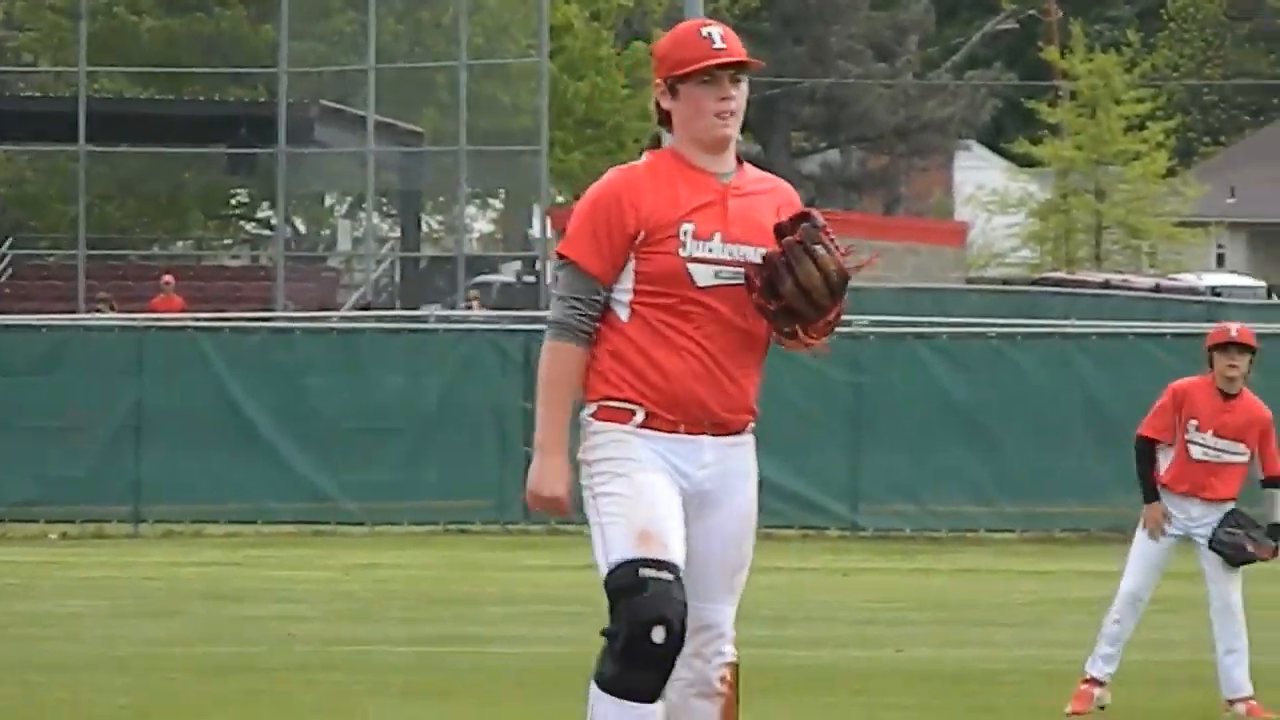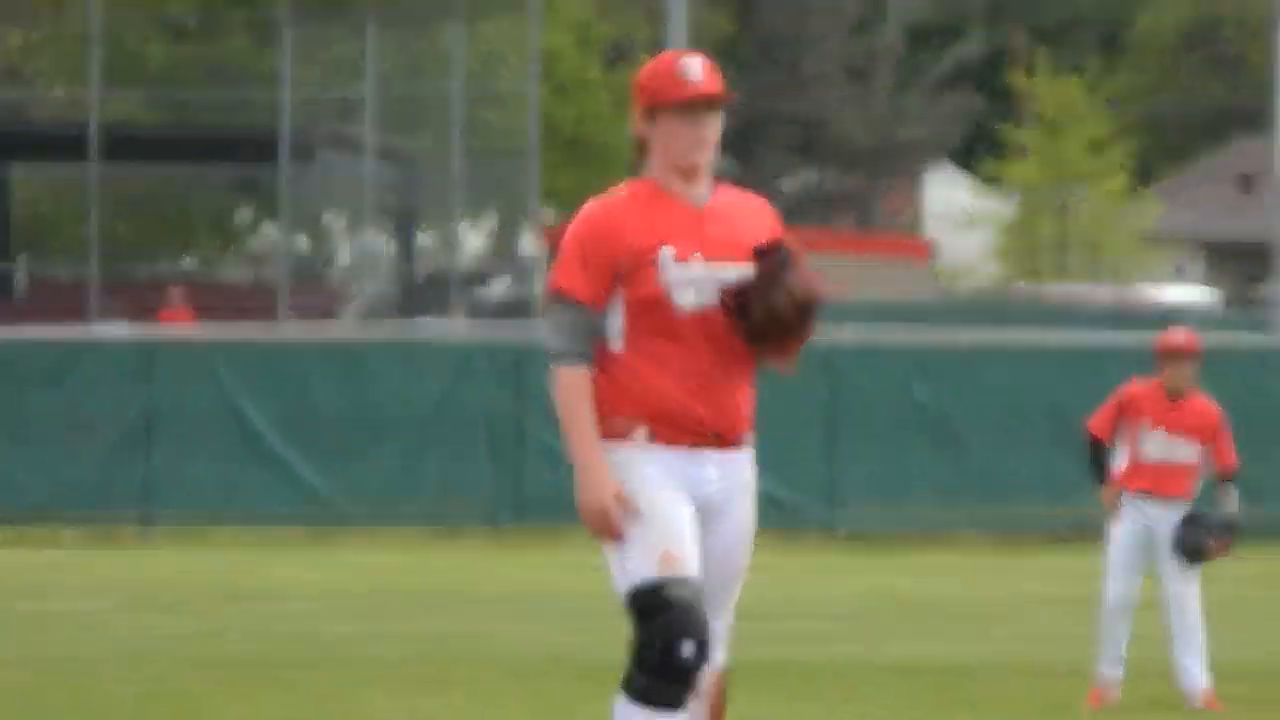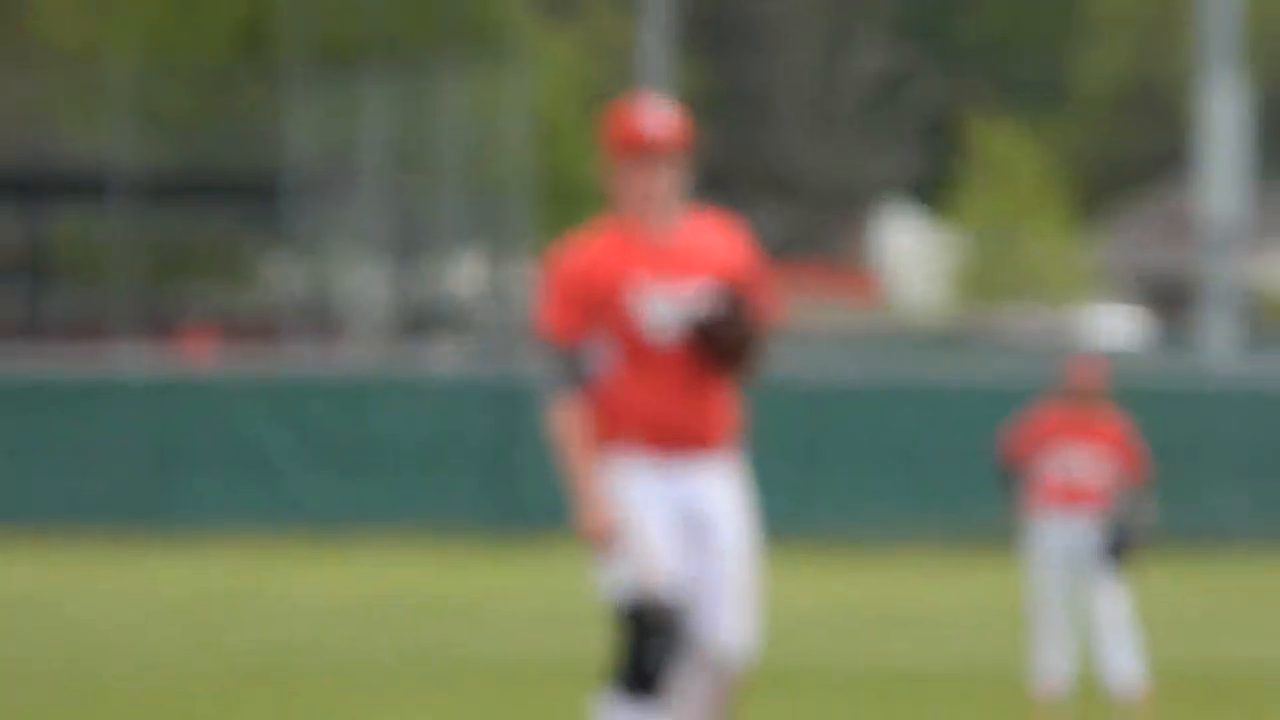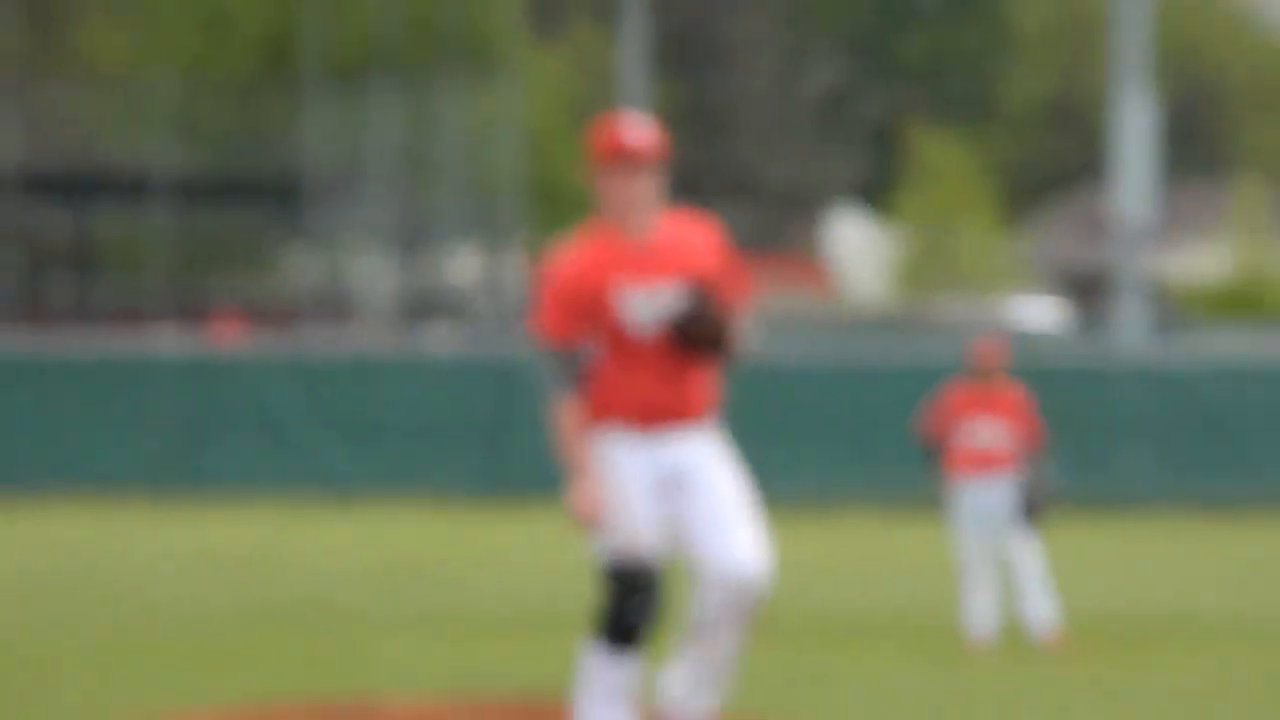
dt=0.2s
person 1, frame 1
left shoulder: (779, 201)
right shoulder: (623, 193)
right elbow: (568, 328)
right wrist: (550, 452)
left hip: (731, 451)
right hip: (635, 442)
left knee: (710, 643)
right knee: (652, 621)
person 1, frame 2
left shoulder: (759, 219)
right shoulder: (606, 221)
right elbow: (571, 355)
right wrist: (593, 471)
left hip: (730, 463)
right hip: (642, 460)
left knee: (706, 654)
right knee: (672, 636)
person 1, frame 3
left shoulder: (730, 242)
right shoulder: (584, 260)
left elbow: (756, 336)
right elbow: (566, 388)
left wrist: (741, 346)
right wrist: (589, 492)
left hip: (718, 473)
right hip: (633, 477)
left knee: (727, 647)
right knee: (653, 645)
person 1, frame 4
left shoulder: (704, 238)
right shoulder: (575, 264)
left elbow: (733, 318)
right elbow: (564, 381)
left wrist: (717, 332)
right wrist: (581, 476)
left hip: (699, 442)
right hip: (622, 448)
left knee: (744, 572)
right knee: (631, 598)
person 2, frame 1
right shoulder: (1184, 392)
right elbow: (1146, 443)
right wrist: (1151, 501)
left hip: (1220, 514)
right hip: (1169, 506)
left knee: (1228, 604)
right knee: (1132, 594)
right ankle: (1096, 680)
person 2, frame 2
left shoulder: (1210, 413)
right shoulder: (1133, 395)
left elbow: (1227, 472)
right elbow: (1097, 436)
right wrist: (1105, 483)
left hip: (1178, 513)
right hip: (1130, 507)
left knee: (1184, 600)
right knee: (1117, 596)
left ankle: (1197, 686)
right ankle: (1107, 678)
person 2, frame 3
left shoulder: (1116, 427)
right shoulder: (1042, 420)
left elbow: (1138, 478)
right elbow: (1012, 456)
left wrist: (1127, 523)
right wrist: (1028, 499)
left hip: (1096, 526)
right hip: (1050, 523)
left knee: (1109, 604)
right knee: (1050, 605)
left ankle: (1128, 684)
right ankle: (1050, 685)
person 2, frame 4
left shoulder: (1016, 399)
right shoulder: (954, 399)
left elbow: (1034, 441)
right elbow: (930, 433)
left wrist: (1028, 482)
right wrist: (949, 469)
left hip: (1007, 485)
right hip: (968, 487)
left knee: (1023, 552)
right knee: (974, 557)
left ankle: (1043, 624)
right ankle: (981, 626)
